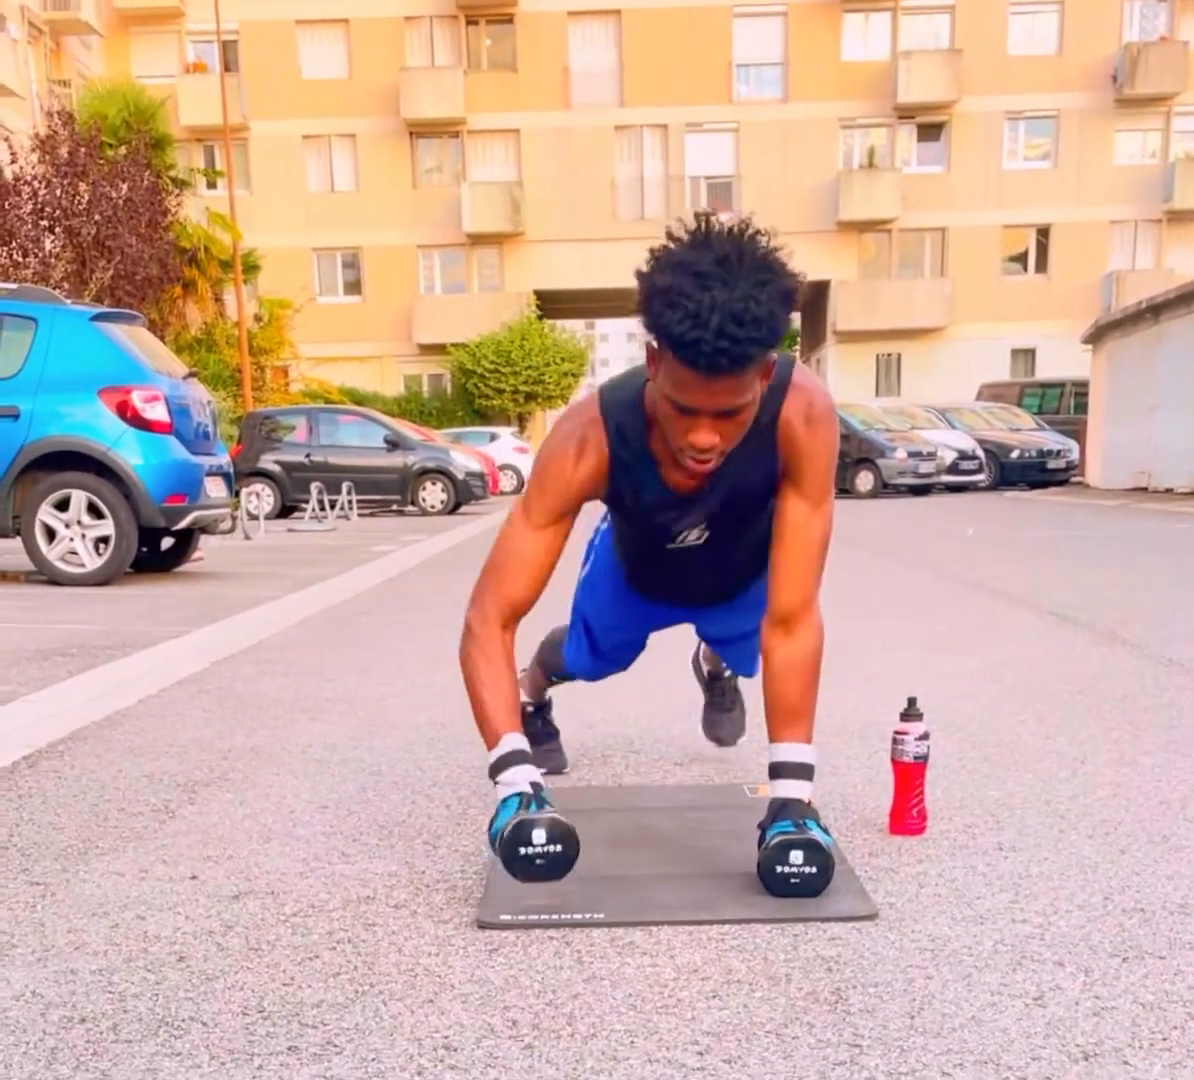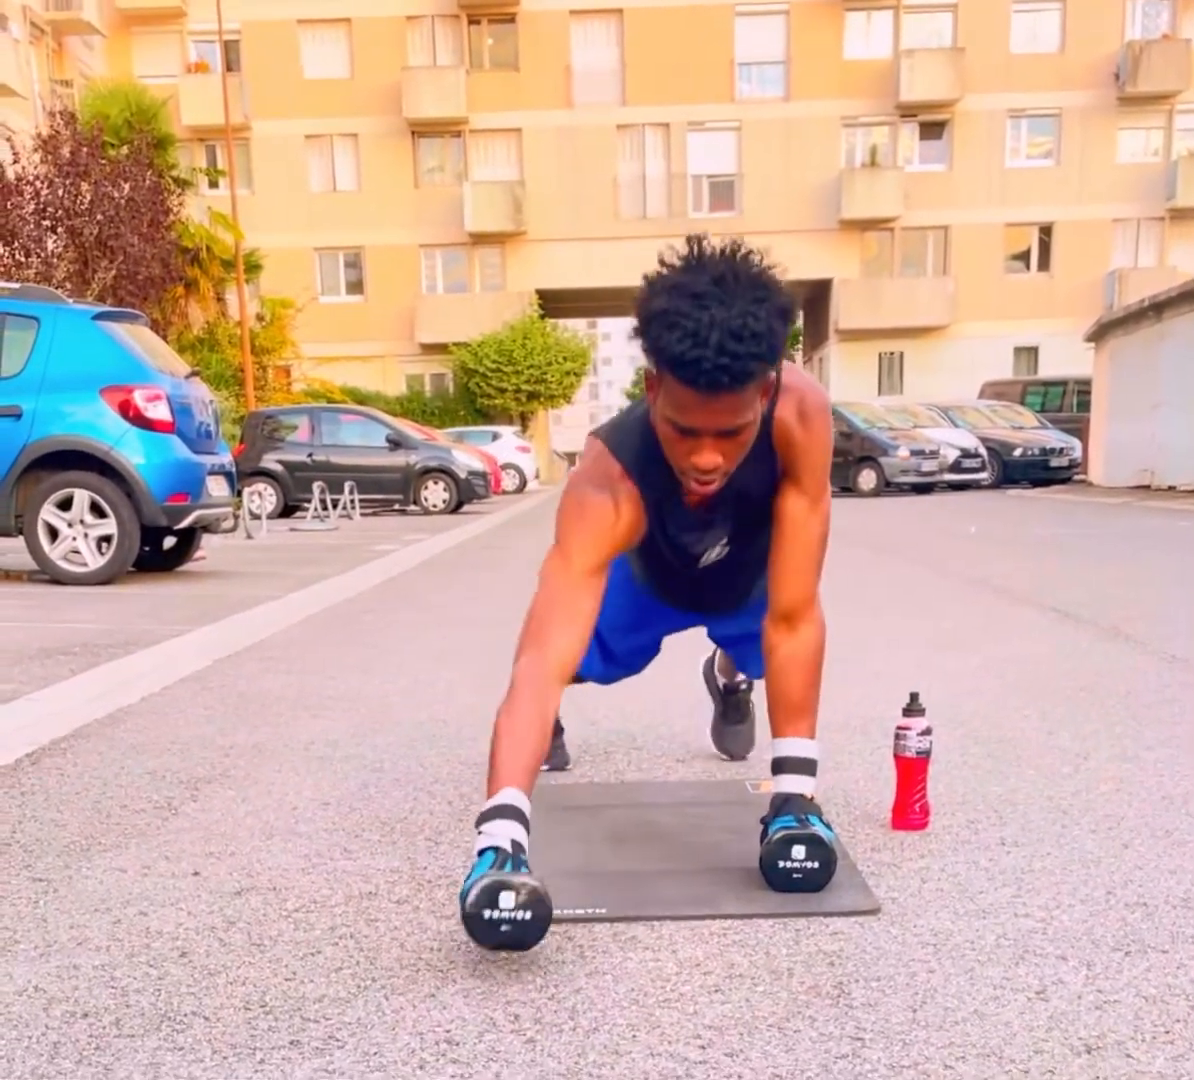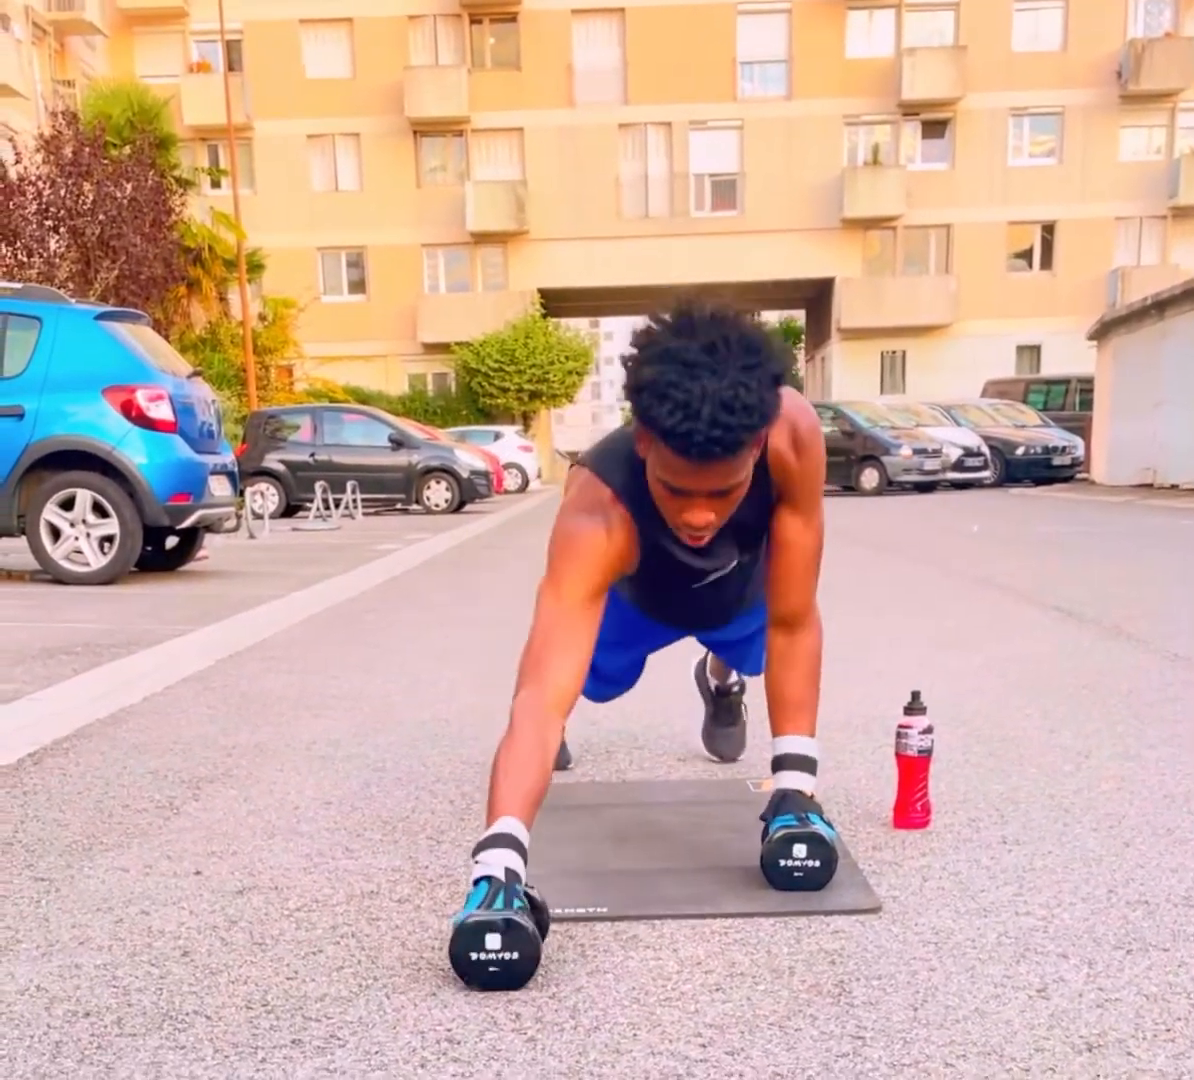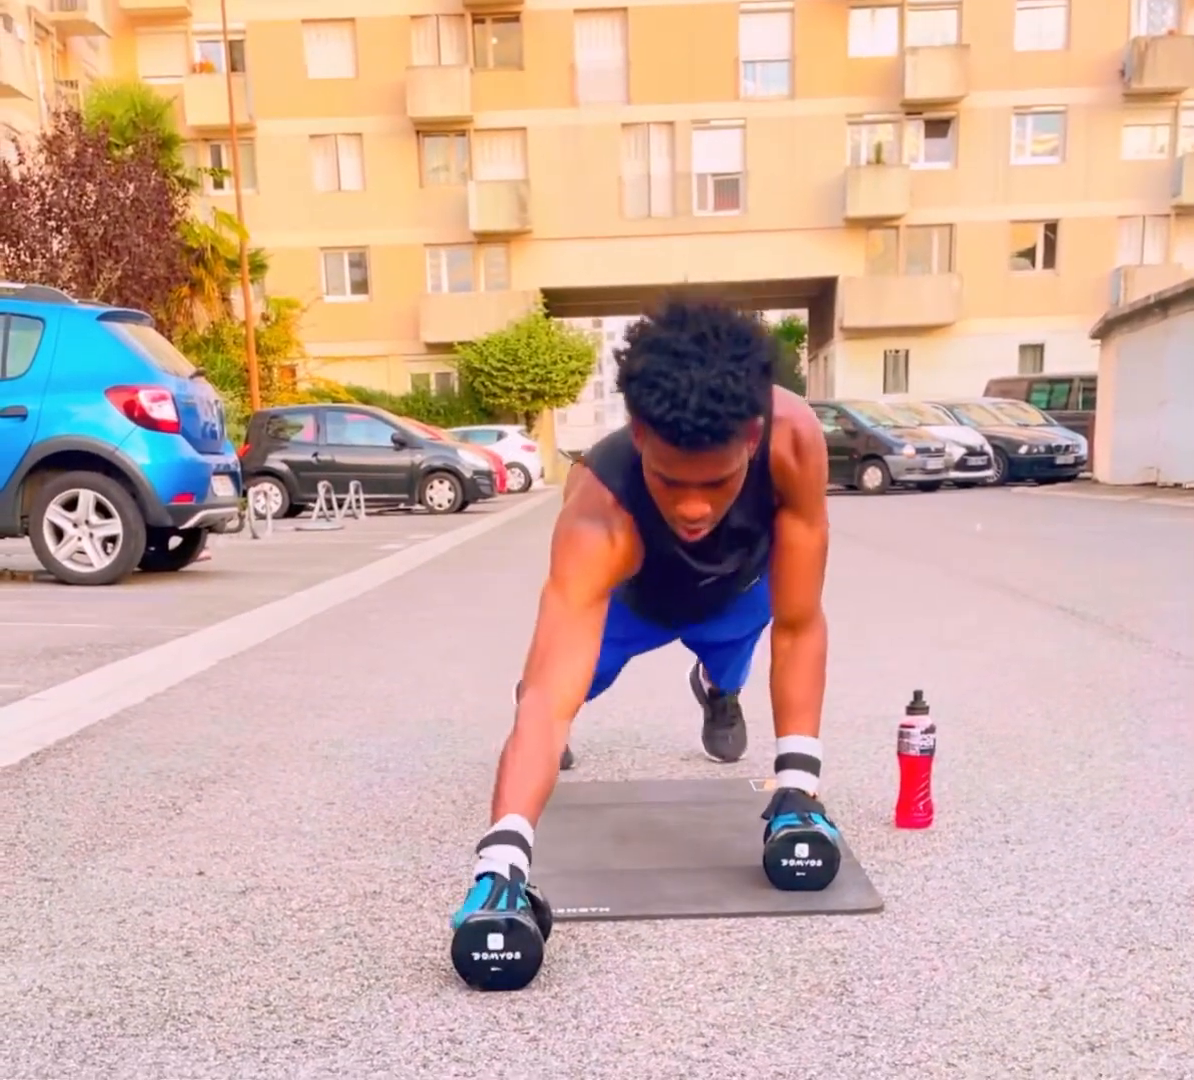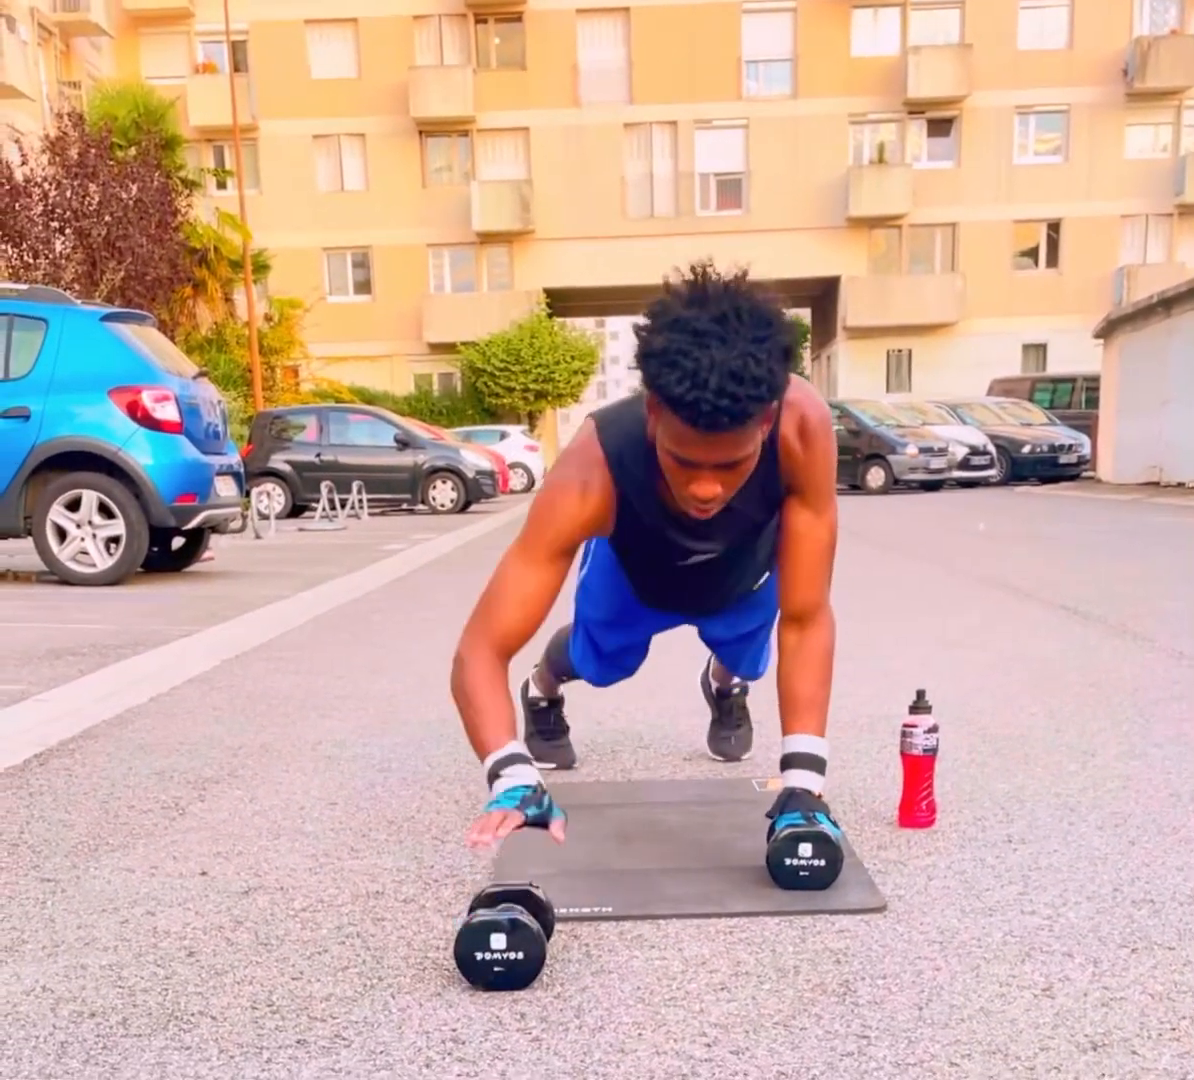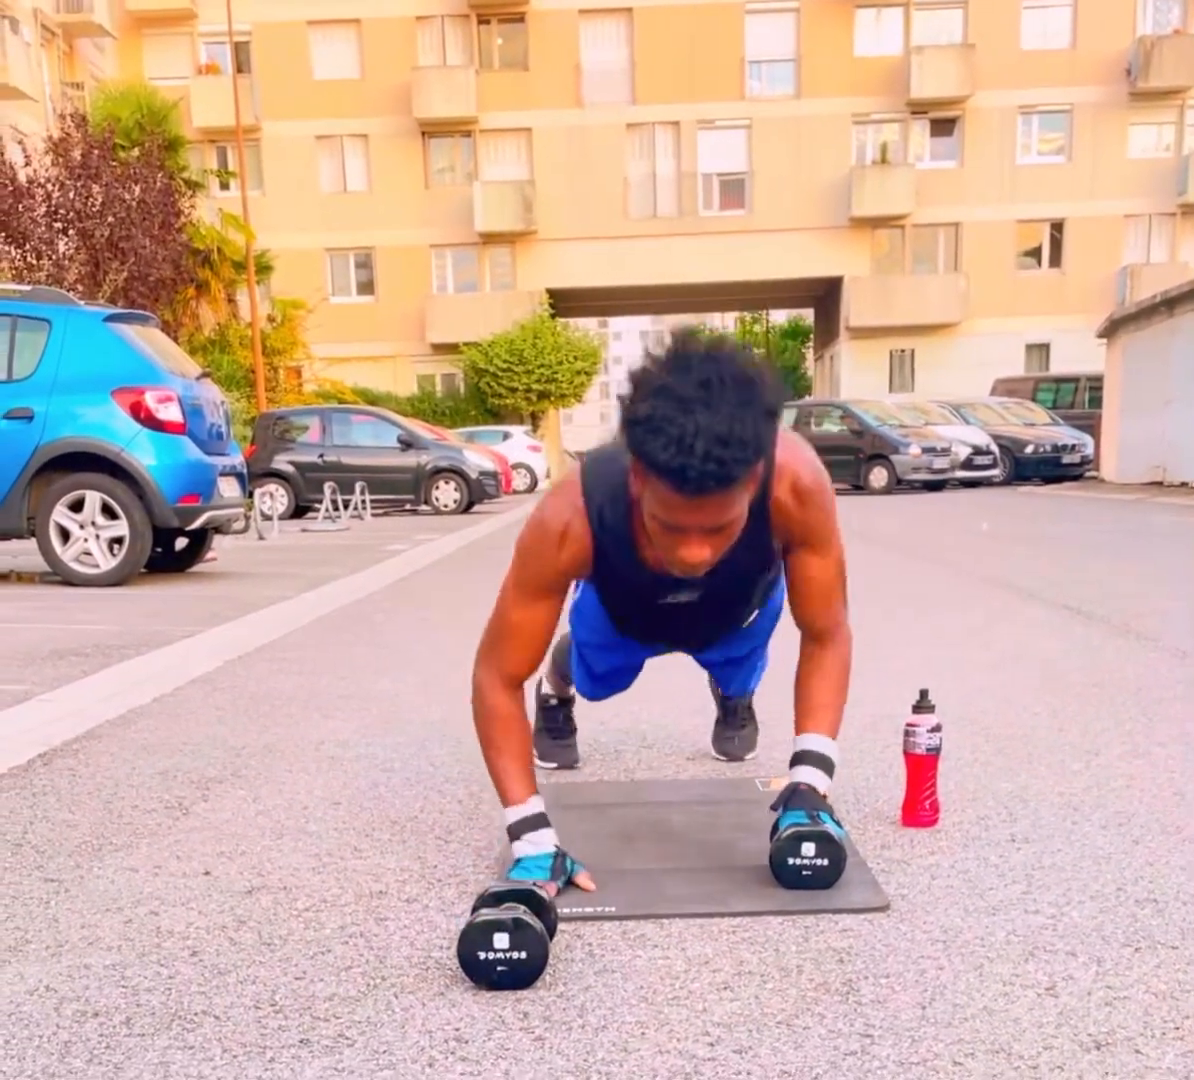
dt=0.2s
person 1, frame 1
left shoulder: (803, 414)
right shoulder: (591, 438)
left elbow: (791, 619)
right elbow: (488, 618)
left wrist: (791, 790)
right wrist: (514, 772)
left hip: (742, 577)
right hip: (636, 566)
left knee: (740, 656)
right knee: (593, 655)
left ankle: (716, 667)
right ankle: (534, 695)
person 1, frame 2
left shoulder: (800, 412)
right shoulder: (608, 482)
left elbow: (792, 620)
right elbow: (541, 671)
left wrist: (795, 786)
right wrist: (502, 832)
left hip: (745, 578)
right hip: (649, 575)
left knee: (753, 651)
right knee: (603, 660)
left ankle: (729, 675)
person 1, frame 3
left shoulder: (792, 434)
right shoulder: (598, 512)
left elbow: (793, 623)
right elbow: (540, 702)
left wrist: (795, 783)
right wrist: (498, 864)
left hip: (743, 584)
right hip: (639, 592)
left knee: (743, 661)
right knee: (596, 677)
left ankle: (721, 685)
person 1, frame 4
left shoulder: (794, 439)
right shoulder: (601, 512)
left elbow: (798, 625)
right elbow: (545, 707)
left wrist: (798, 784)
right wrist: (507, 855)
left hip: (734, 583)
right hip: (630, 593)
left knee: (729, 669)
left ankle: (713, 688)
right ankle: (541, 698)
person 1, frame 5
left shoulder: (802, 426)
right shoulder: (596, 467)
left elbow: (804, 620)
right elbow: (480, 649)
left wrist: (803, 780)
right wrist: (514, 775)
left hip: (742, 578)
right hip: (633, 575)
left knee: (745, 665)
left ankle: (726, 688)
right ankle: (543, 692)
person 1, frame 6
left shoulder: (795, 482)
right shoulder: (572, 517)
left elbow: (825, 635)
right elbow: (498, 675)
left wrist: (811, 778)
right wrist: (531, 831)
left hip: (739, 608)
right hip: (621, 616)
left knee: (737, 686)
right knee: (594, 678)
left ankle: (736, 700)
right ankle: (556, 695)
